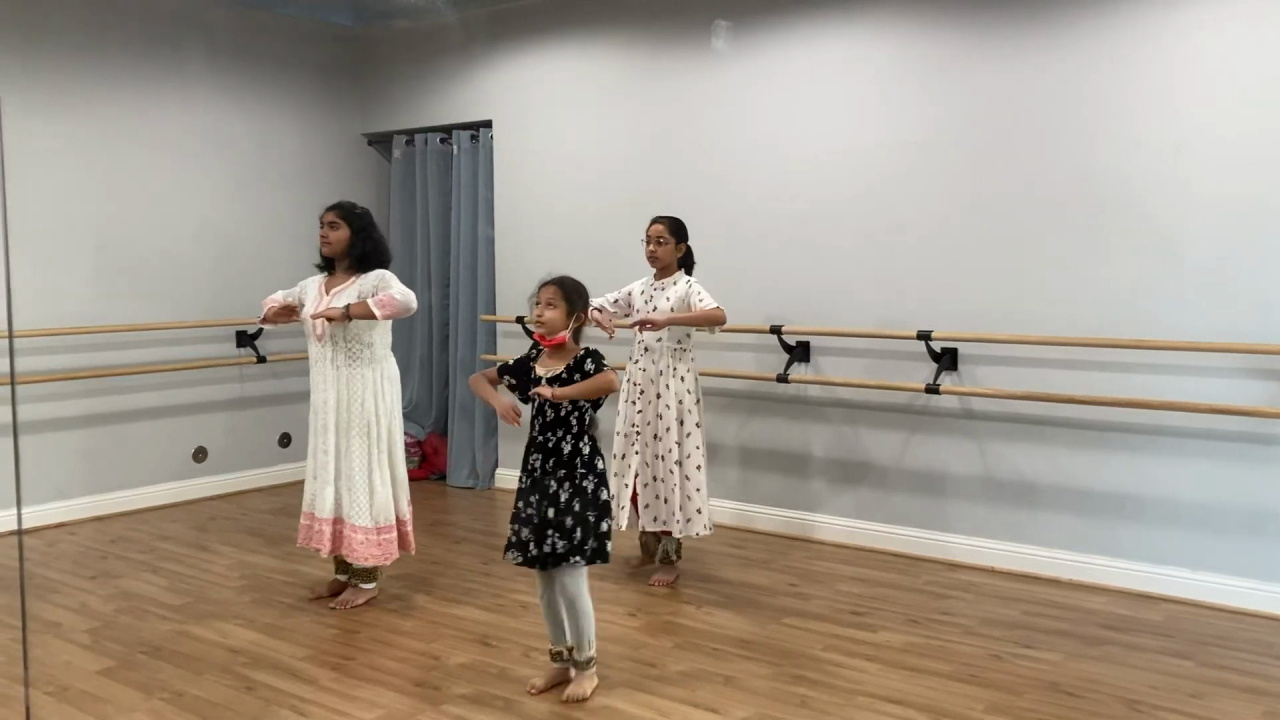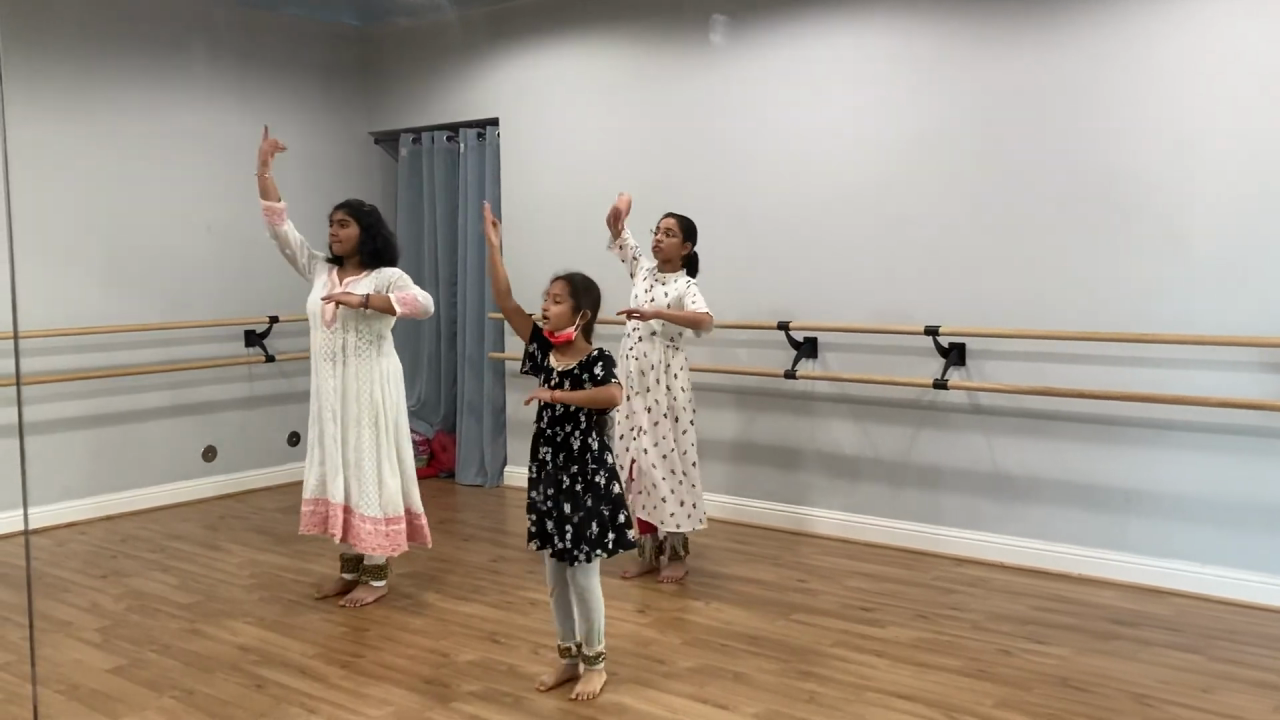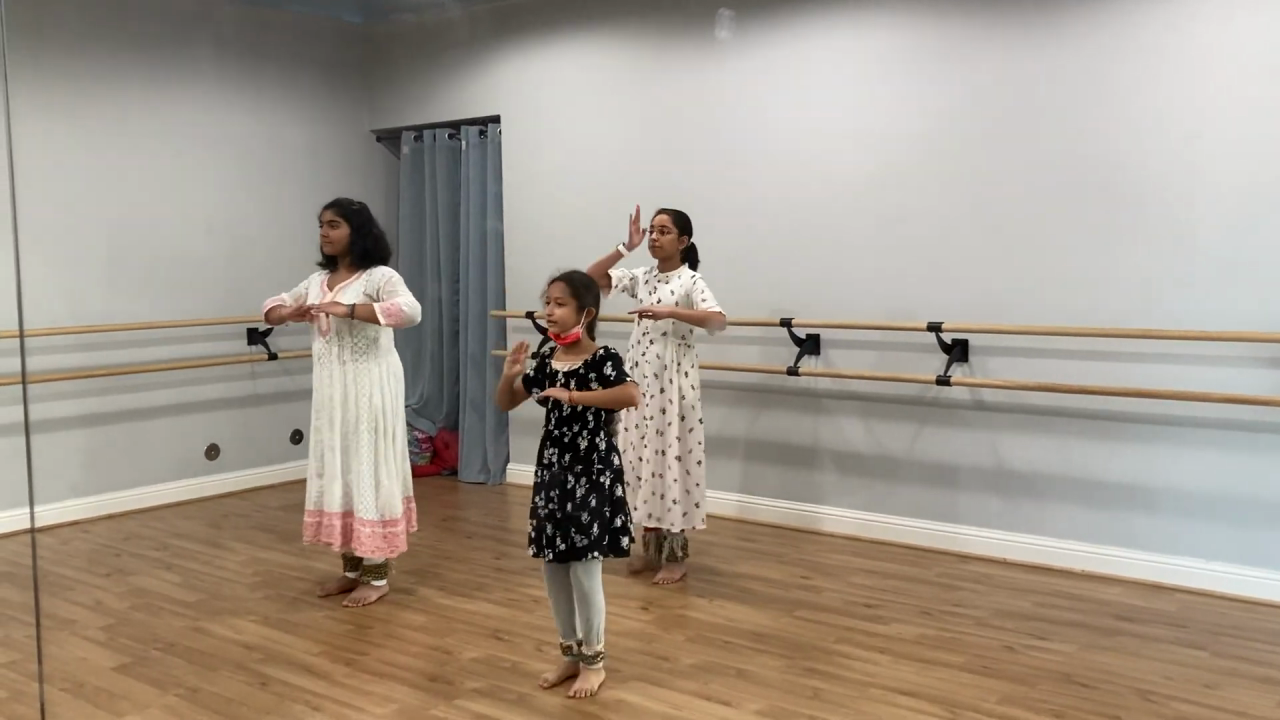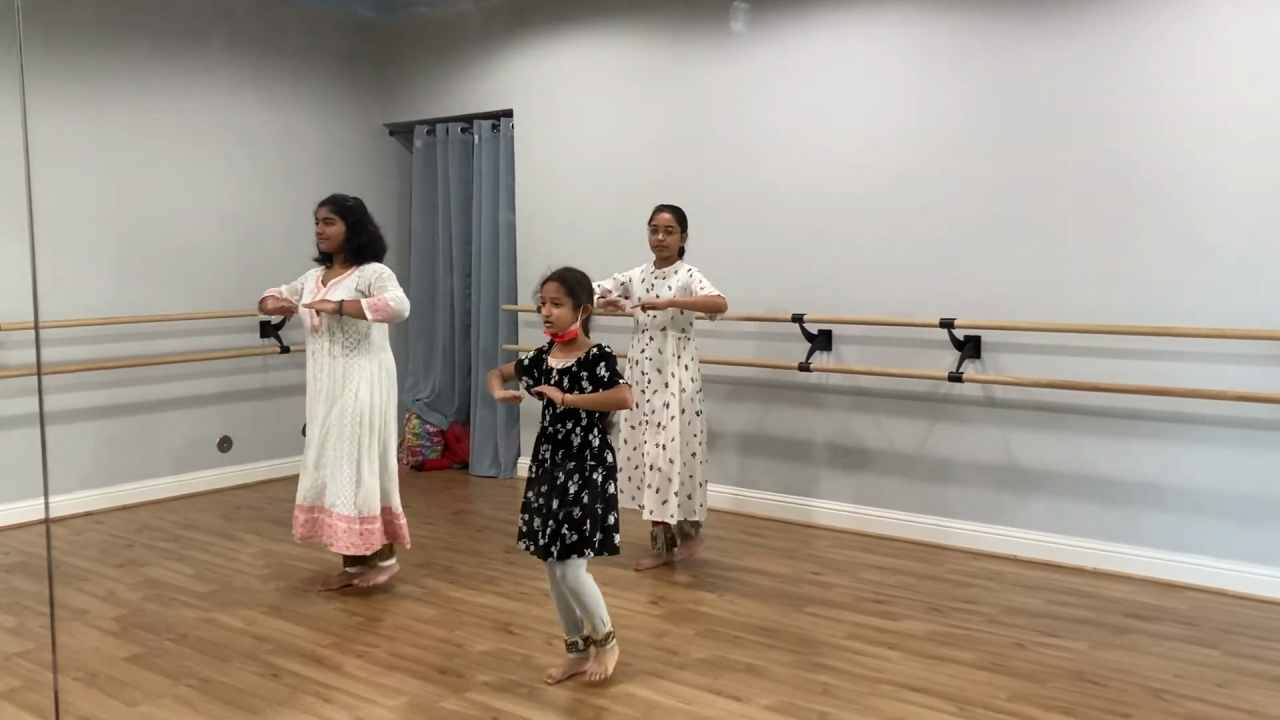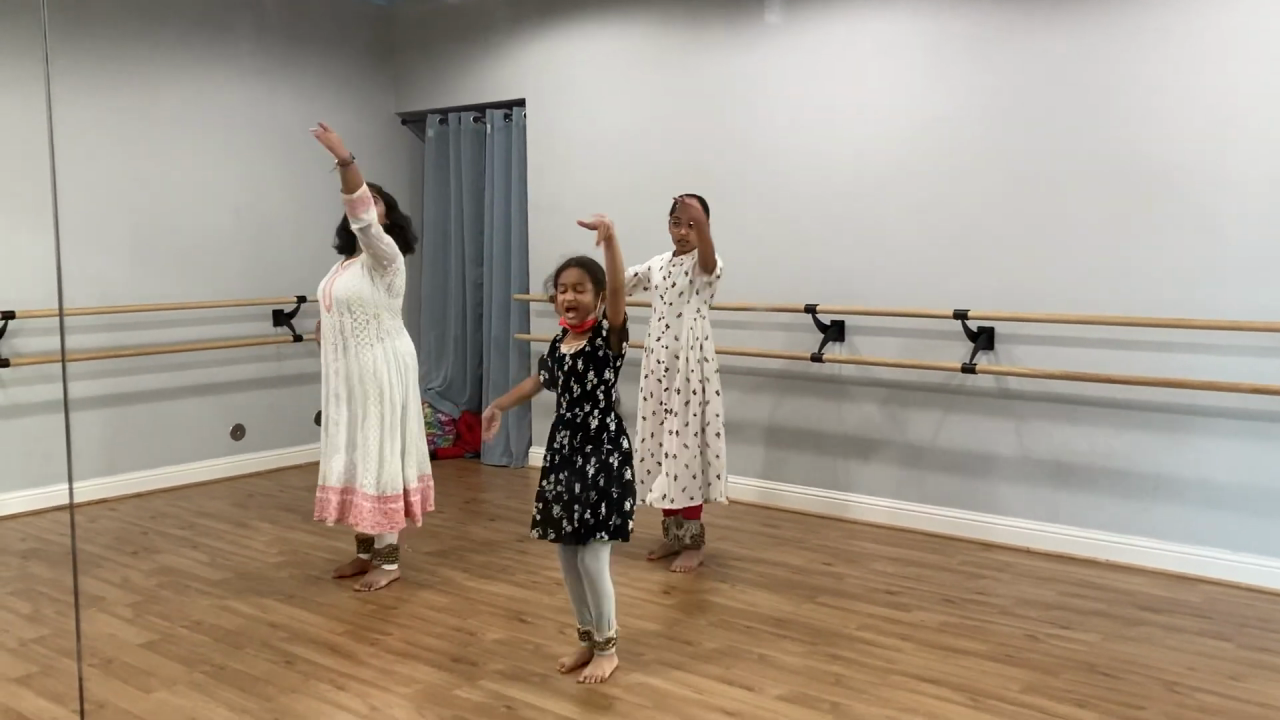
dt=1s
person 1, frame 1
left shoulder: (586, 360)
right shoulder: (530, 362)
left elbow: (612, 382)
right elbow: (479, 378)
left wrist: (558, 393)
right wrist: (498, 401)
left hip: (578, 479)
right hip: (538, 476)
left knee: (570, 579)
right knee: (546, 578)
left ankle: (586, 668)
right ankle: (561, 662)
person 1, frame 2
left shoulder: (596, 360)
right shoulder: (541, 347)
left elbow: (614, 396)
right elbow: (504, 302)
left wrist: (556, 394)
right wrist: (493, 247)
left hip: (587, 475)
right hip: (548, 473)
left knee: (583, 572)
right knee: (556, 572)
left ankle: (594, 663)
right ankle: (570, 657)
person 1, frame 3
left shoulder: (603, 358)
right shoulder: (545, 359)
left elbow: (631, 395)
right elbow: (506, 404)
left wrist: (572, 396)
right wrist: (511, 375)
left hip: (592, 472)
right hip: (553, 469)
left knee: (584, 571)
right knee: (553, 568)
left ankle: (593, 662)
right ankle: (570, 655)
person 1, frame 4
left shoulder: (598, 358)
right shoulder: (541, 357)
left elbow: (625, 398)
right elbow: (497, 372)
left wrist: (567, 398)
right wrist: (499, 393)
left hip: (587, 469)
right hip: (548, 465)
left knee: (570, 569)
right knee: (553, 568)
left ankle: (604, 638)
right ankle: (577, 651)
person 1, frame 5
left shoulder: (607, 337)
right shoulder: (558, 345)
left elbow: (618, 299)
right elbow: (537, 383)
left wrist: (609, 241)
right wrist: (497, 409)
left hip: (602, 455)
right hip: (562, 453)
left knee: (590, 559)
right knee: (568, 558)
left ankle: (607, 647)
right ankle: (589, 637)
person 2, frame 1
left shoulder: (376, 280)
right shoulder: (314, 285)
left elbow: (405, 301)
right elbow: (276, 301)
left wrist: (346, 311)
right wrist: (278, 311)
left hip: (366, 395)
right hip: (328, 396)
left knee: (363, 476)
right knee: (331, 476)
left ankle: (367, 580)
right ankle: (344, 572)
person 2, frame 2
left shoulder: (387, 277)
right shoulder: (318, 270)
left elbow: (424, 304)
right elbow: (278, 226)
left wrist: (362, 301)
right wrist: (264, 166)
left hip: (370, 390)
right hip: (329, 391)
left knee: (371, 473)
right knee: (334, 474)
left ankle: (377, 577)
right ankle: (349, 570)
person 2, frame 3
left shoulder: (380, 277)
right shoulder: (317, 281)
left elbow: (410, 311)
right elbow: (271, 307)
left wrist: (349, 310)
right wrist: (290, 313)
left hip: (370, 390)
right hip: (330, 393)
left knee: (369, 471)
right knee: (334, 472)
left ankle: (377, 576)
right ankle: (352, 568)
person 2, frame 4
left shoulder: (373, 273)
right shoulder: (314, 276)
left elbow: (398, 306)
right elbow: (272, 297)
left wrist: (338, 306)
right wrist: (275, 304)
left hip: (363, 386)
right hip: (326, 388)
left knee: (359, 468)
right knee: (330, 468)
left ankle: (382, 556)
right ankle: (353, 563)
person 2, frame 5
left shoulder: (386, 255)
right shoulder: (344, 263)
left elbow: (360, 217)
left wrist: (344, 160)
right wrist: (326, 333)
left hip: (381, 371)
right hip: (347, 373)
left knee: (378, 457)
right knee: (350, 456)
left ankle: (388, 560)
right ankle: (365, 551)
person 3, frame 1
left shoulder: (687, 288)
right shoulder: (638, 289)
left elbow: (719, 317)
right elbow: (592, 307)
left wrist: (668, 319)
right wrist: (597, 317)
left hip: (673, 385)
right hip: (638, 383)
left knee: (670, 464)
right knee: (636, 462)
left ankle: (669, 559)
right ankle: (650, 543)
person 3, frame 2
left shoulder: (685, 286)
right shoulder: (641, 267)
left elbow: (705, 321)
right elbow: (615, 229)
left wrist: (657, 313)
right wrist: (620, 210)
left hip: (665, 381)
right hip: (632, 380)
left knee: (666, 461)
right knee: (636, 464)
left ankle: (676, 555)
right ankle: (649, 551)
person 3, frame 3
left shoulder: (690, 281)
right shoulder: (640, 277)
left elbow: (718, 320)
right elbow: (593, 277)
left wrist: (670, 312)
right wrist: (625, 249)
left hip: (674, 381)
right hip: (640, 380)
left knee: (671, 459)
right knee: (639, 461)
left ankle: (674, 555)
right ankle: (652, 542)
person 3, frame 4
left shoulder: (688, 276)
right shoulder: (636, 276)
left elbow: (719, 304)
right elbow: (588, 292)
left wrist: (668, 301)
right wrist: (603, 301)
left hip: (676, 377)
right hip: (642, 377)
left knee: (673, 456)
right knee: (648, 457)
left ankle: (689, 530)
right ankle: (661, 544)
person 3, frame 5
left shoulder: (704, 259)
right shoulder: (656, 265)
left elbow: (709, 267)
left wrist: (700, 231)
left hip: (691, 364)
right hip: (658, 364)
left knee: (685, 443)
right knee: (659, 444)
left ankle: (693, 541)
right ankle: (673, 533)
